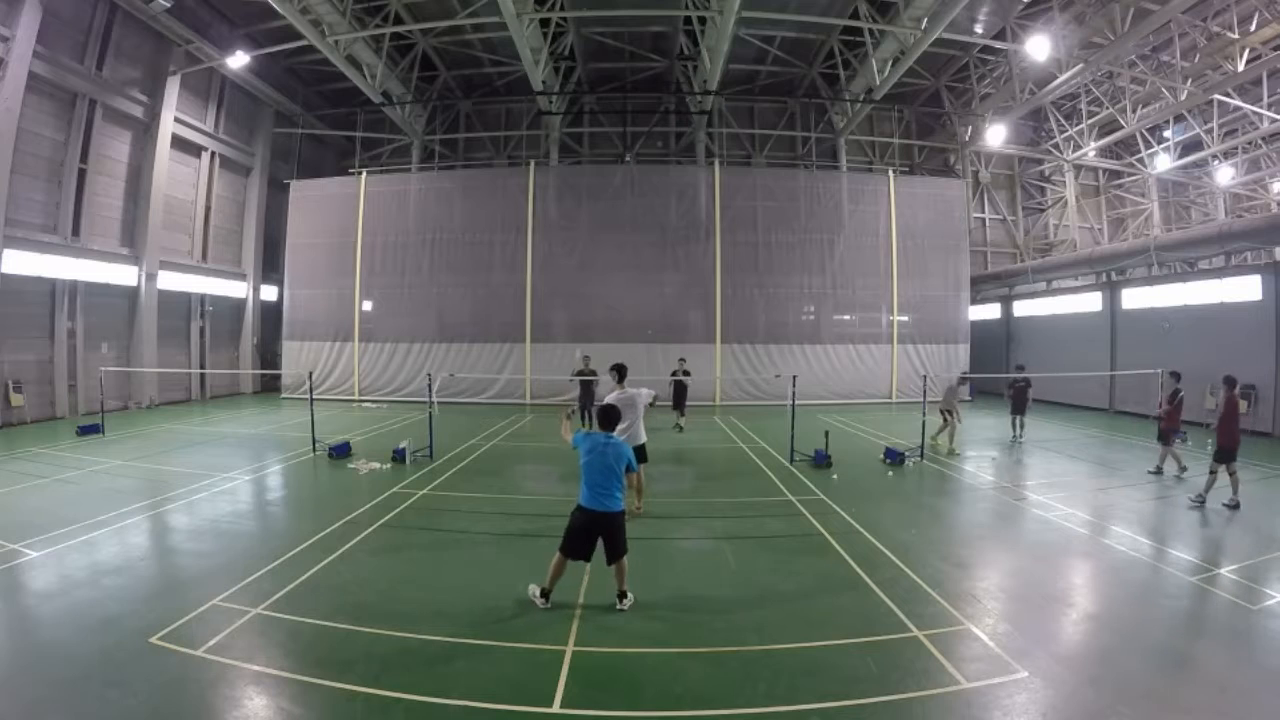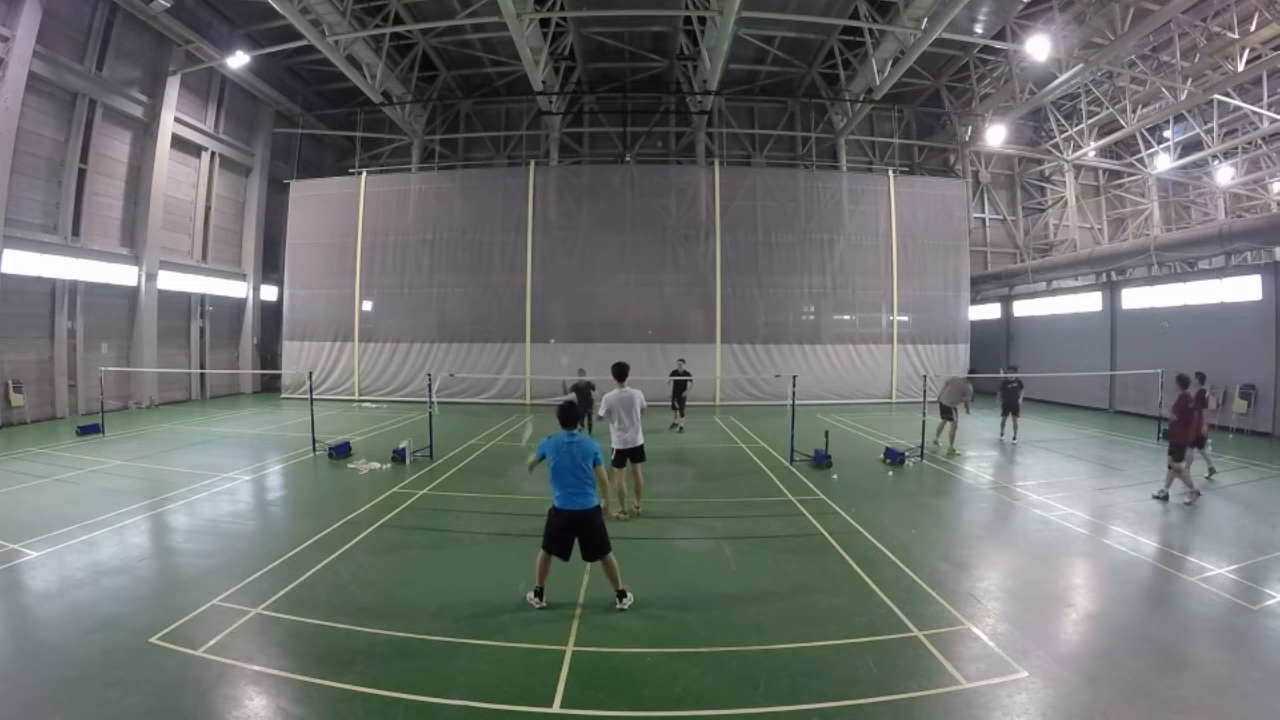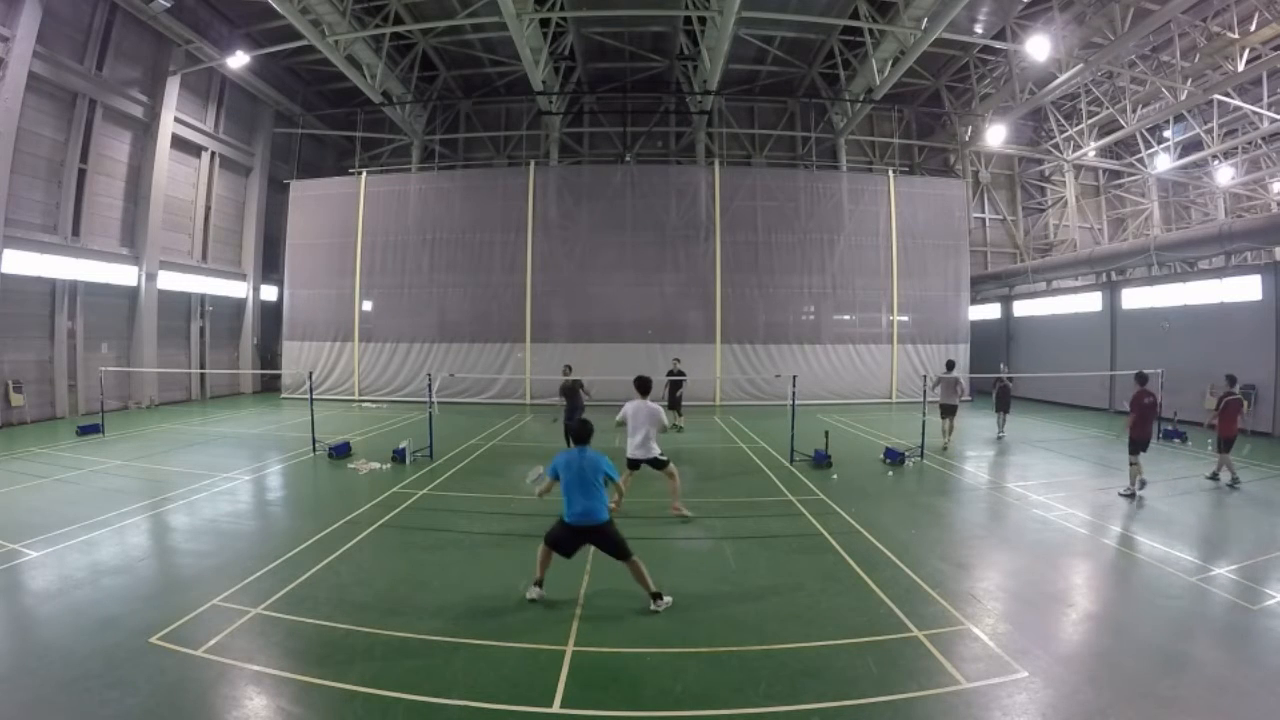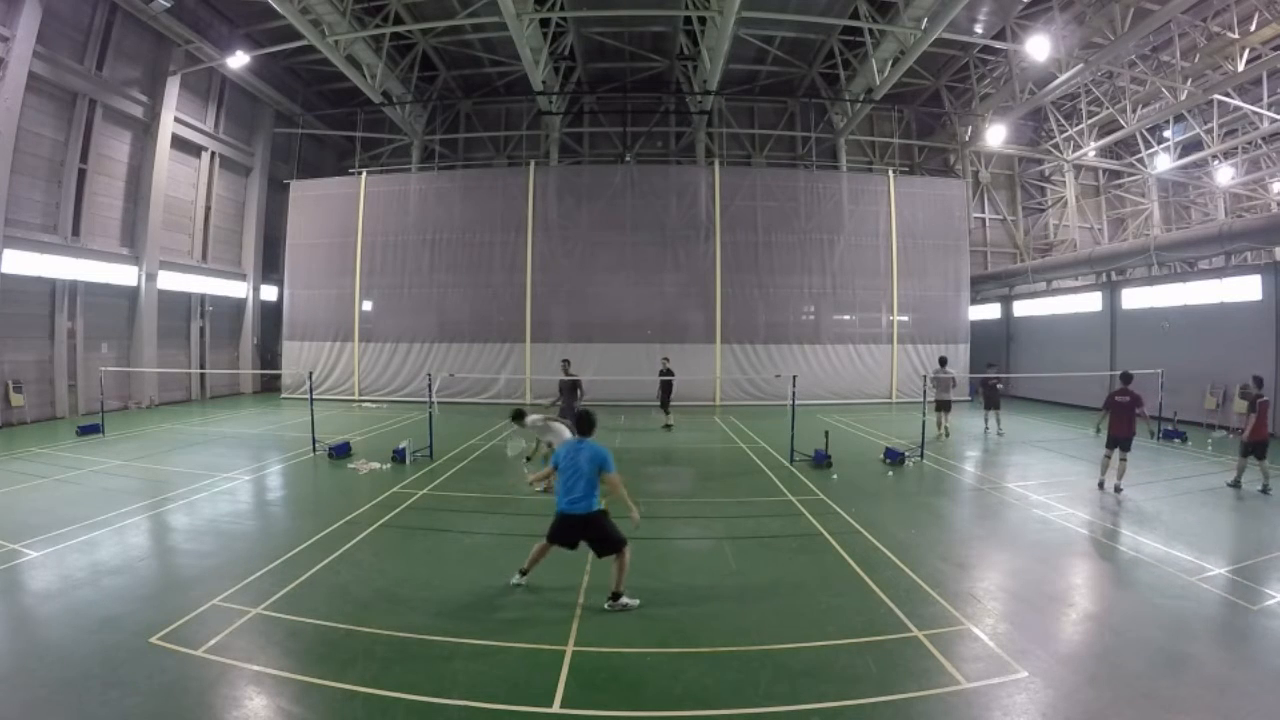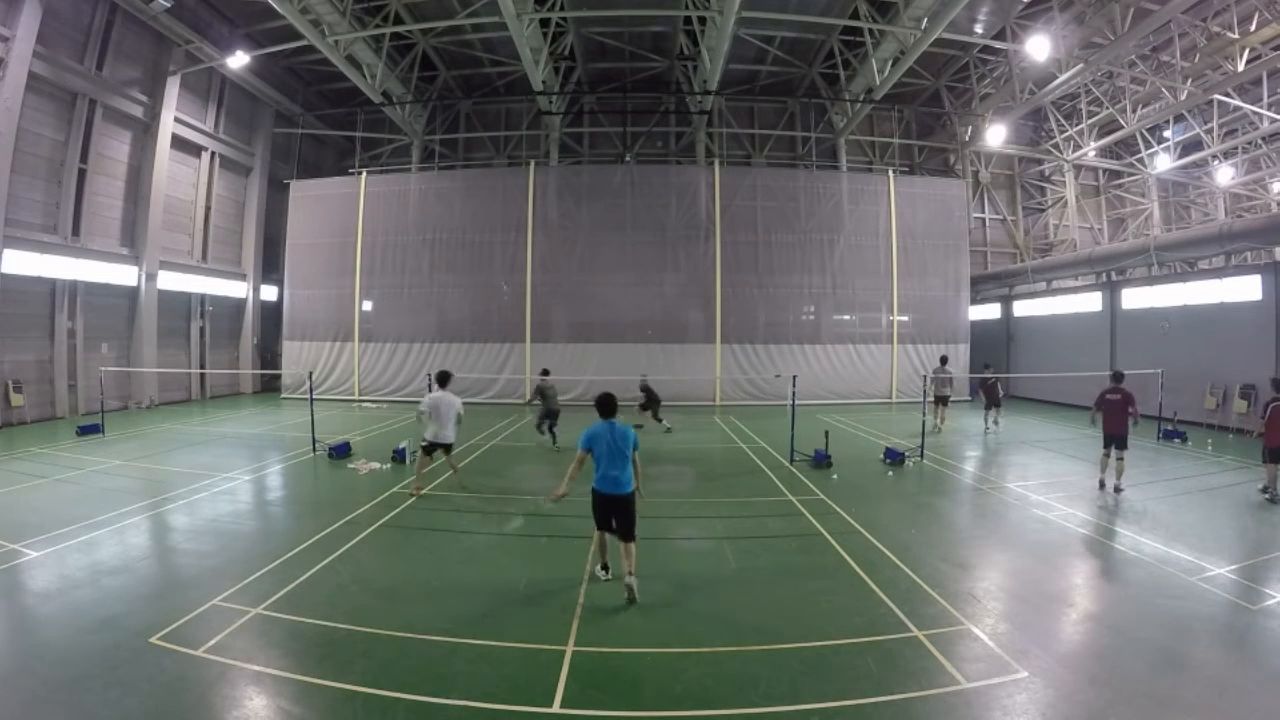
dt=0.7s
person 1, frame 1
left shoulder: (586, 440)
right shoulder: (625, 449)
left elbow: (565, 435)
left wrist: (566, 419)
left hip: (586, 510)
right hip: (614, 512)
left knee: (564, 553)
right knee: (619, 555)
left ankle: (544, 594)
right ankle: (622, 596)
person 1, frame 2
left shoulder: (548, 443)
right shoulder: (591, 445)
left elbow: (531, 464)
right elbow: (603, 479)
left wrist: (530, 462)
right wrist: (606, 504)
left hip: (561, 510)
right hip: (589, 509)
left knee: (546, 551)
right knee: (605, 554)
left ankle: (538, 594)
right ankle: (621, 596)
person 1, frame 3
left shoulder: (560, 459)
right shoulder: (602, 460)
left elbow: (545, 489)
right elbow: (620, 490)
left wrist: (538, 491)
left hip: (571, 523)
right hip: (600, 522)
left knee: (547, 544)
right knee: (630, 559)
left ankle: (537, 587)
right ankle: (656, 598)
person 1, frame 4
left shoulder: (563, 449)
right shoulder: (600, 452)
left elbow: (546, 473)
right elbow: (614, 483)
left wrist: (532, 479)
right wrist: (632, 509)
left hip: (565, 512)
right hip: (590, 513)
left knee: (548, 542)
right knee: (622, 549)
left ankle: (522, 574)
right ankle: (616, 598)
person 1, frame 5
left shoulder: (591, 433)
right shoulder: (629, 432)
left elbow: (578, 462)
right elbow: (635, 461)
left wrist: (564, 486)
right wrist: (638, 484)
left hip: (601, 491)
right hip: (626, 492)
left knee: (601, 529)
right knee: (627, 539)
left ankle: (604, 568)
right ankle: (630, 576)
